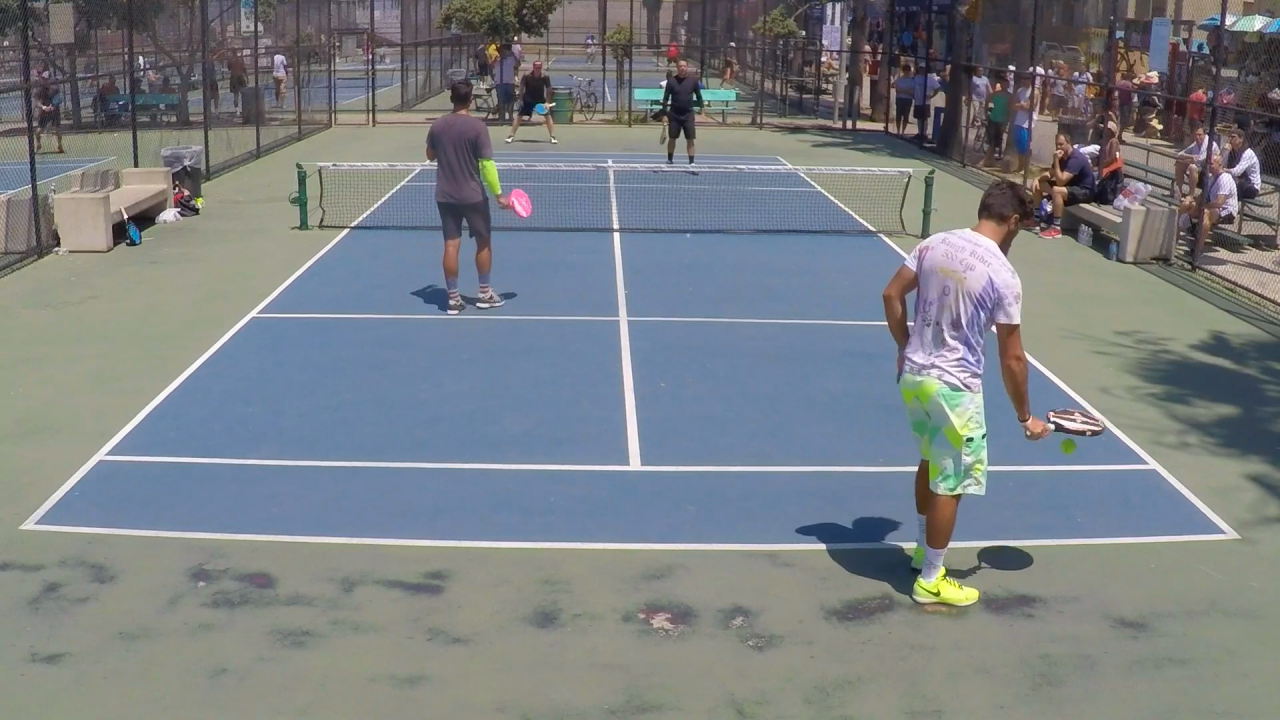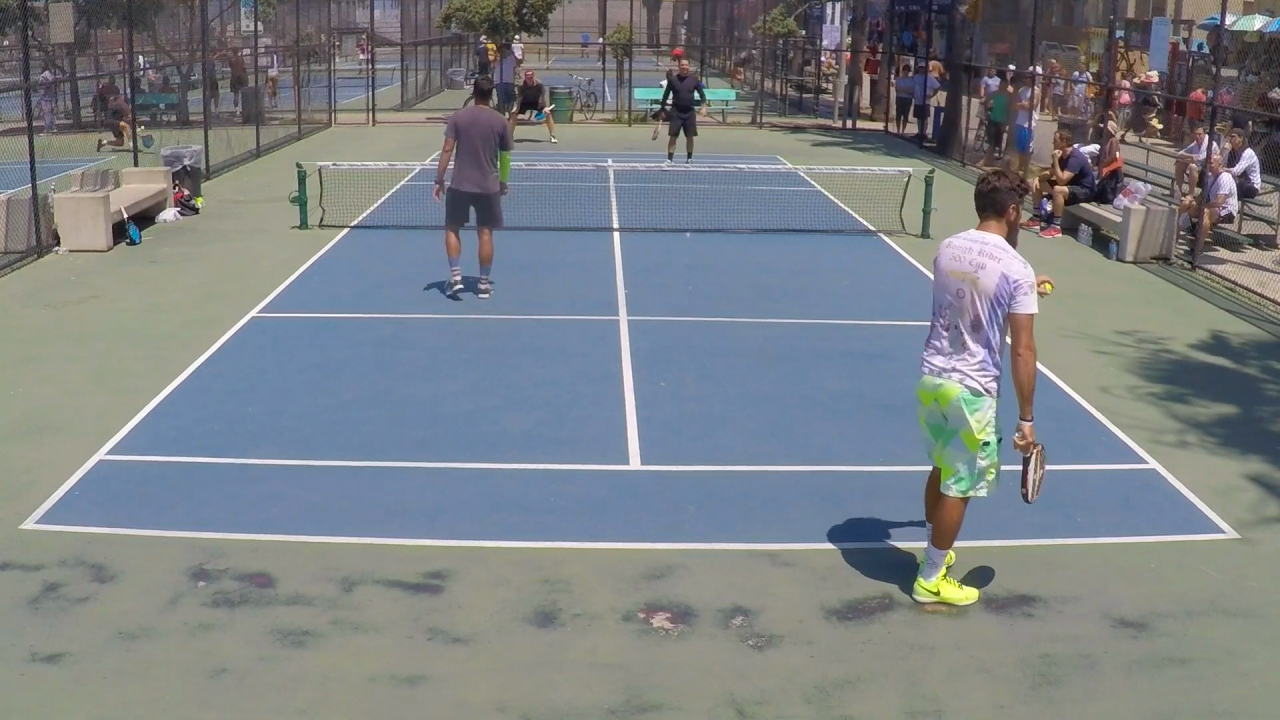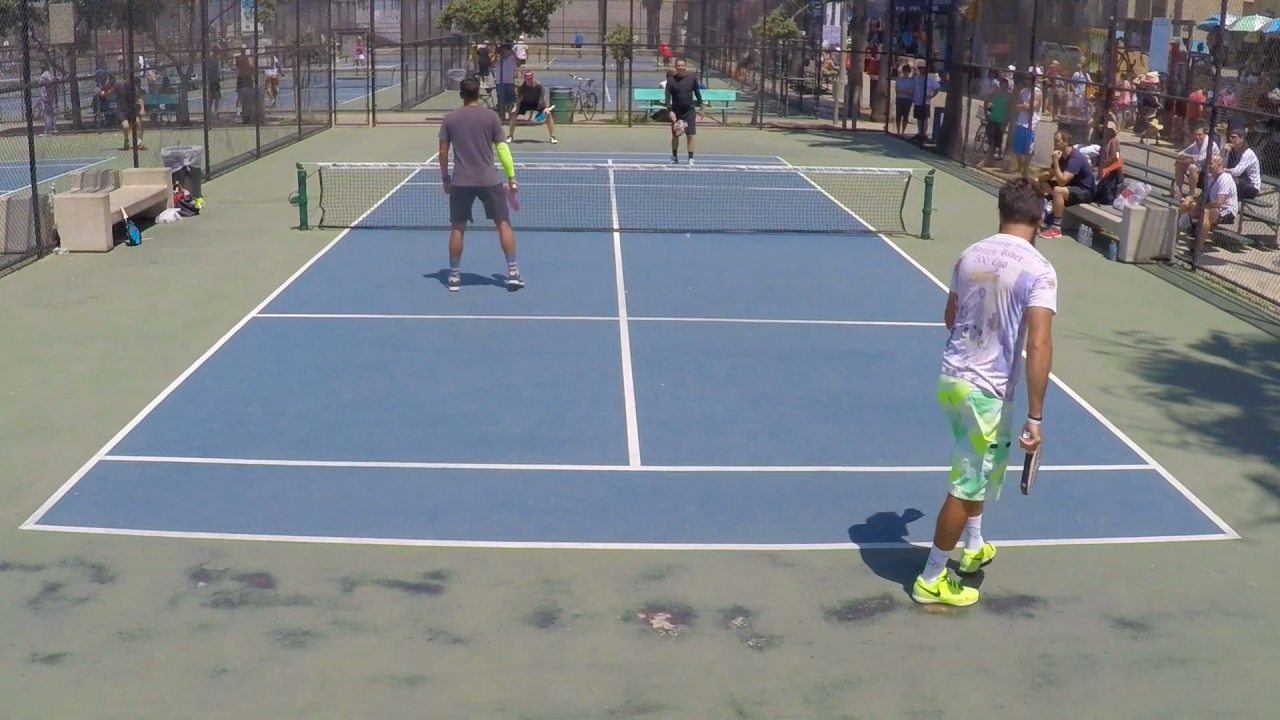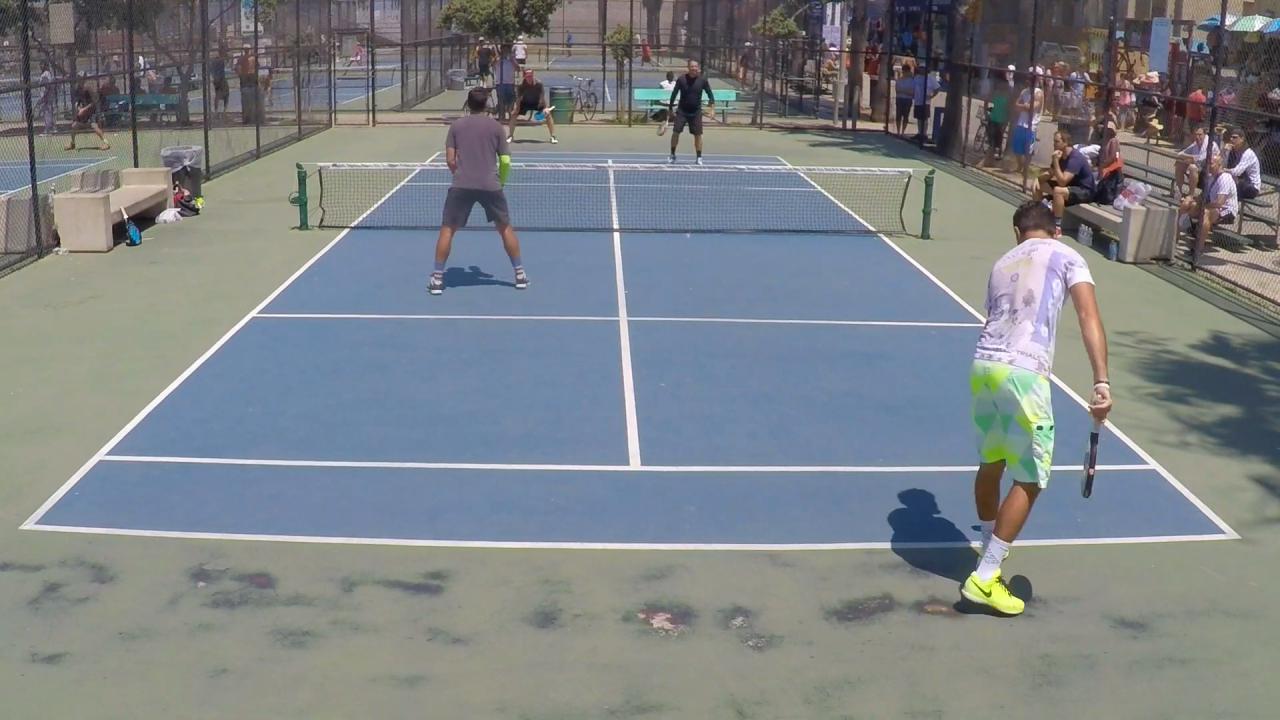
dt=0.7s
person 1, frame 1
left shoulder: (934, 244)
right shoulder: (1003, 275)
left elbow: (891, 295)
right elbow: (1011, 358)
right wrist: (1026, 416)
left hip: (914, 375)
right hip: (955, 387)
left knee: (931, 464)
right knee: (950, 485)
left ankle: (924, 550)
right ankle: (930, 580)
person 1, frame 2
left shoulder: (946, 248)
right shoulder: (1016, 269)
right elbow: (1022, 350)
right wrist: (1026, 417)
left hip: (931, 378)
right hip: (972, 391)
left knee: (942, 471)
right knee: (959, 487)
left ankle: (935, 552)
right ankle: (930, 580)
person 1, frame 3
left shoulder: (970, 255)
right shoulder: (1038, 269)
right elbow: (1039, 346)
right wrist: (1034, 417)
left hip: (951, 376)
right hip: (988, 391)
left knee: (970, 474)
right knee: (966, 487)
left ankle: (974, 548)
right ankle: (931, 580)
person 1, frame 4
left shoulder: (1003, 263)
right shoulder: (1065, 256)
right elbow: (1089, 319)
right wrist: (1101, 383)
left hip: (983, 365)
right hip: (1023, 373)
left knee: (990, 464)
right knee: (1026, 482)
left ankle: (989, 550)
right ankle: (985, 577)
person 2, frame 1
left shoulder: (437, 125)
right shoulder: (477, 126)
left elbow: (430, 155)
right elbow: (486, 164)
right wrist: (499, 194)
left hip: (445, 195)
right hip: (473, 195)
left knee: (451, 245)
right knee: (483, 242)
left ankle: (453, 298)
right ankle: (484, 293)
person 2, frame 2
left shoulder: (458, 117)
right shoulder: (501, 122)
left elbow: (447, 150)
right elbow: (505, 157)
left wrist: (439, 180)
right wrist: (503, 182)
left hip: (459, 185)
right hip: (489, 187)
left knee: (452, 229)
right knee: (485, 234)
left ankle: (456, 276)
right ankle: (484, 284)
person 2, frame 3
left shoulder: (450, 118)
right shoulder: (491, 116)
left elbow: (443, 152)
right elbow: (502, 148)
left wrist: (445, 178)
right wrist: (511, 177)
left hip: (460, 181)
right hip: (489, 180)
left knee: (457, 228)
right knee: (503, 223)
left ankle: (454, 276)
right ankle: (513, 272)
person 2, frame 4
left shoulder: (457, 125)
right shoulder: (496, 127)
left elbow: (450, 159)
right elbow: (505, 161)
right wrist: (501, 181)
left hip: (461, 185)
right hip: (490, 185)
left knee: (447, 229)
right knee: (505, 228)
left ankle: (437, 279)
right ankle: (520, 275)
